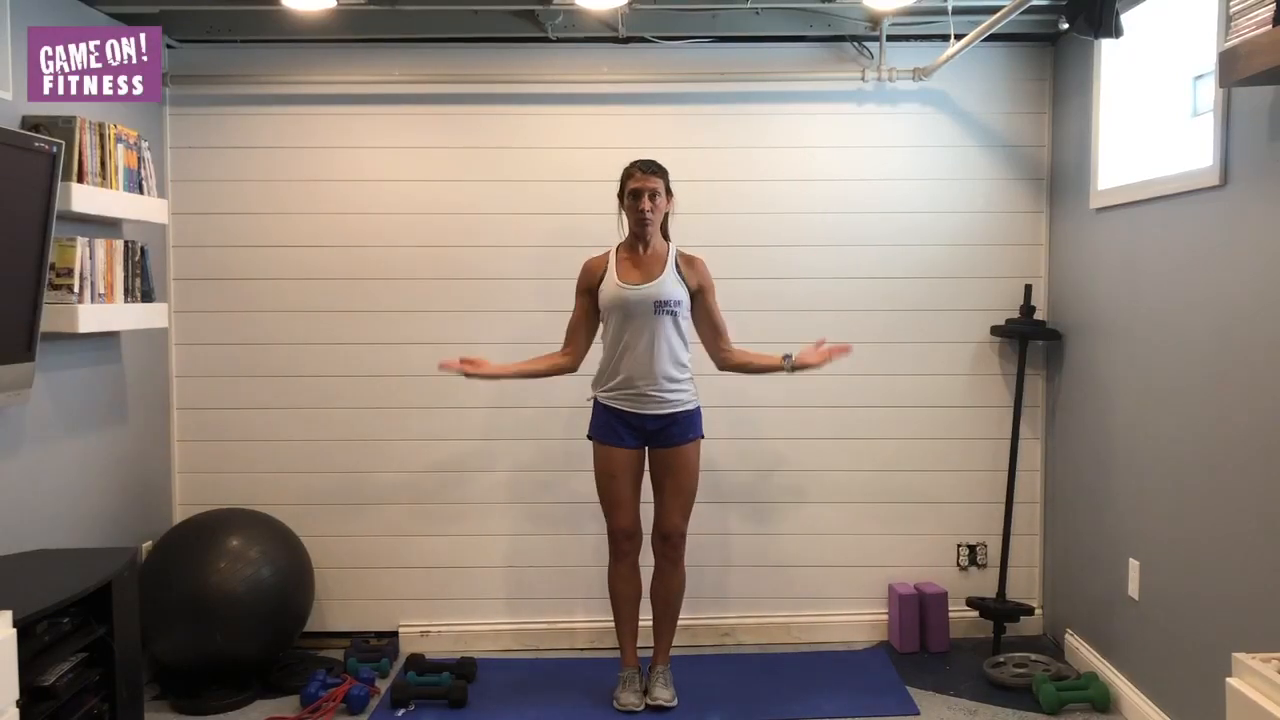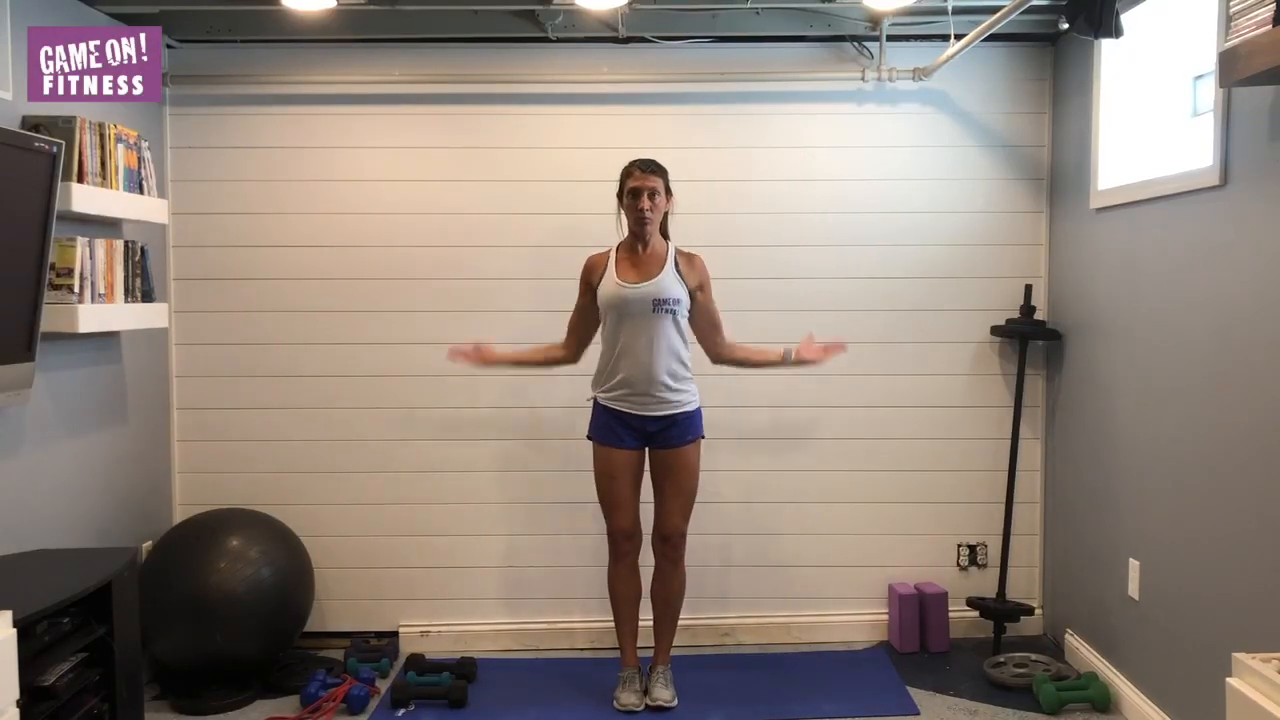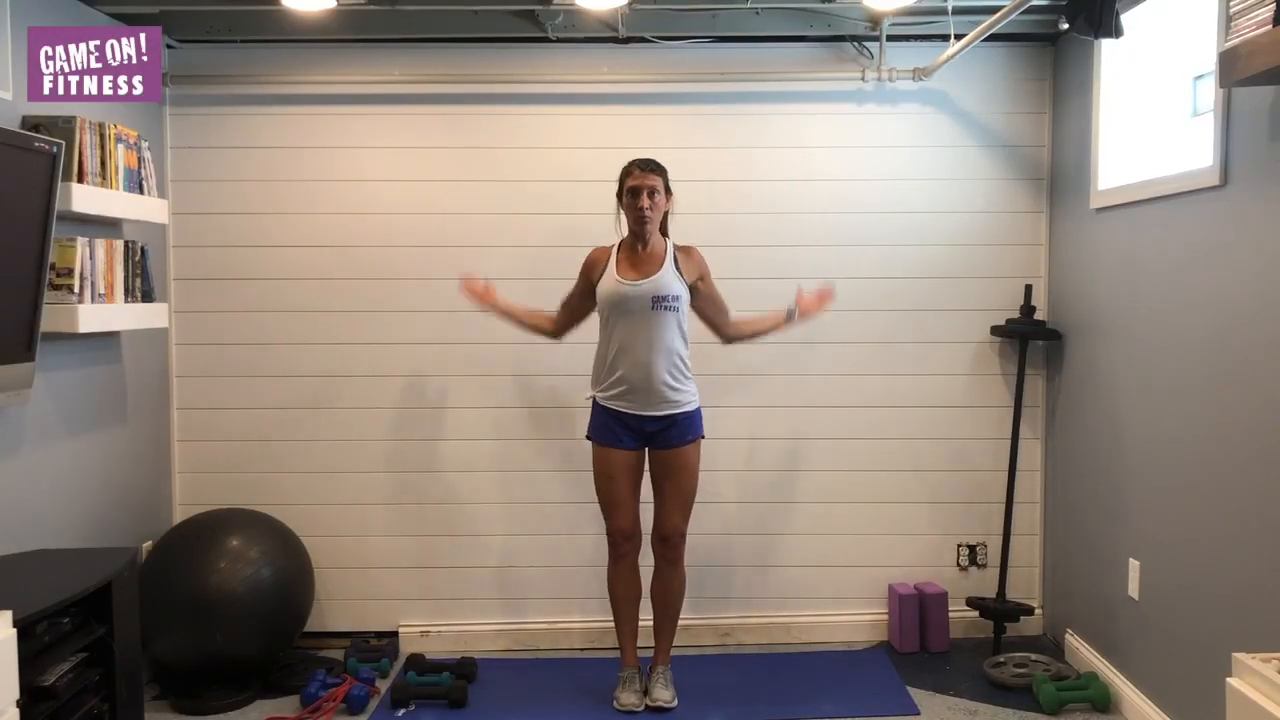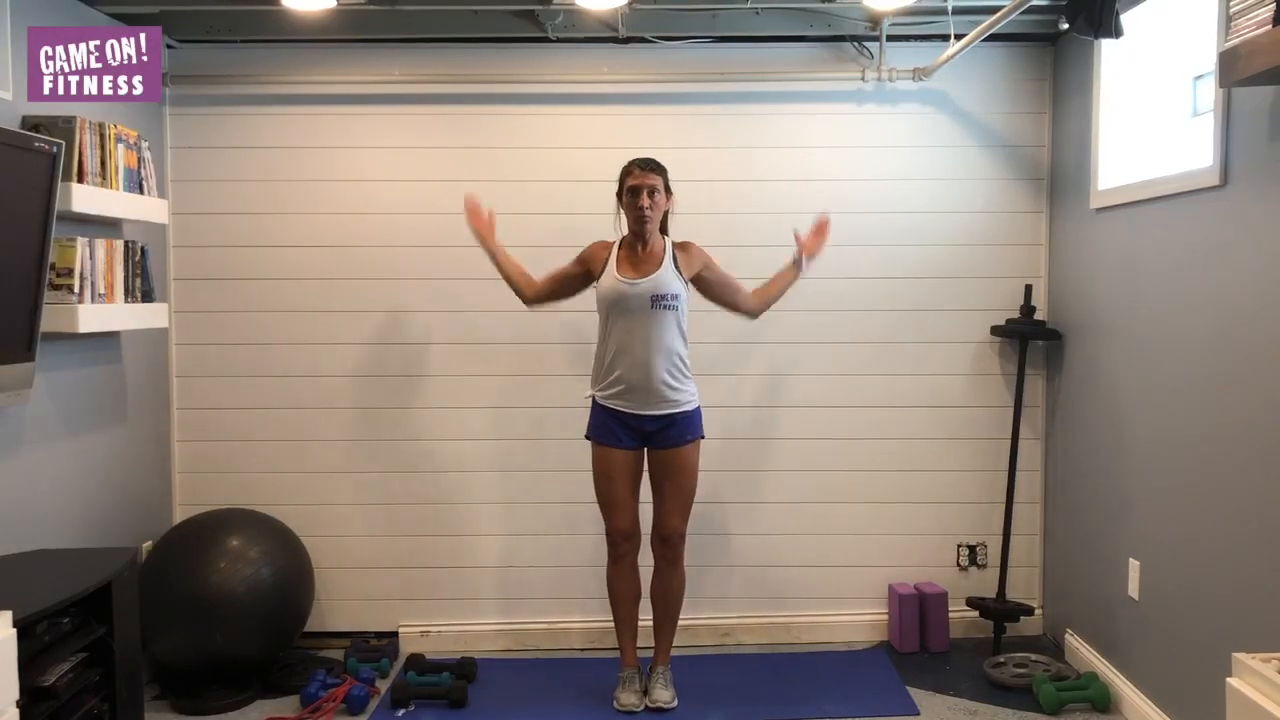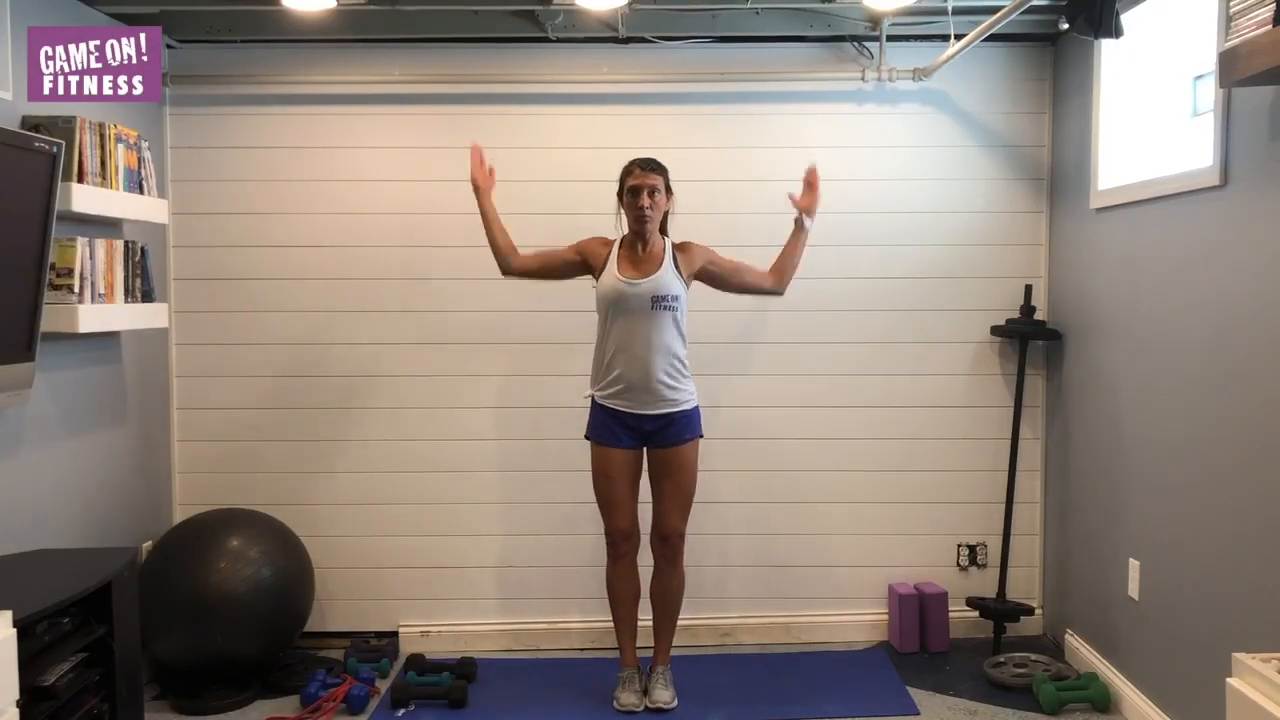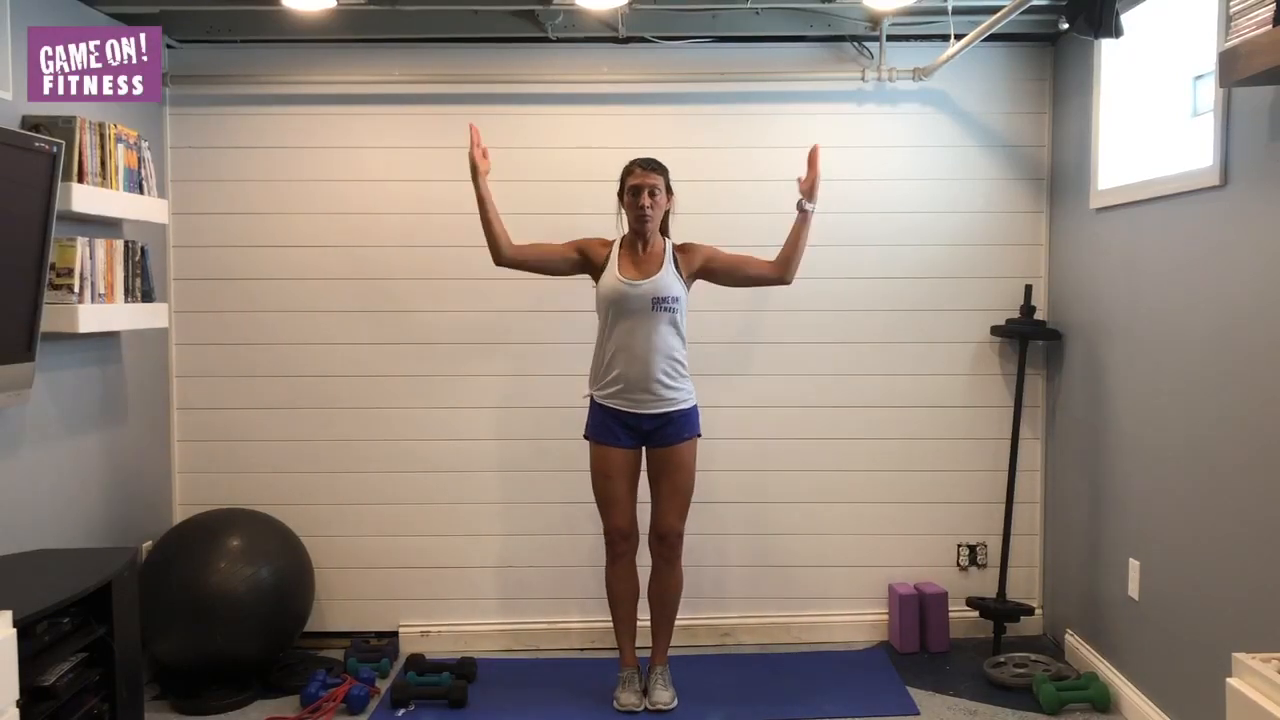
dt=0.1s
person 1, frame 1
left shoulder: (690, 268)
right shoulder: (598, 269)
left elbow: (724, 354)
right elbow: (568, 357)
left wrist: (791, 359)
right wrist: (497, 369)
left hip: (677, 416)
right hip: (616, 416)
left knee: (670, 540)
right knee: (623, 540)
left ankle: (662, 665)
right ankle: (628, 667)
person 1, frame 2
left shoulder: (690, 266)
right shoulder: (598, 267)
left elbow: (719, 348)
right elbow: (570, 349)
left wrist: (790, 355)
right wrist: (499, 356)
left hip: (677, 416)
right hip: (616, 416)
left knee: (671, 541)
right knee: (623, 541)
left ankle: (662, 665)
right ankle: (628, 667)
person 1, frame 3
left shoulder: (688, 261)
right shoulder: (600, 261)
left elbow: (729, 329)
right elbow: (557, 324)
left wrist: (791, 313)
right wrist: (499, 305)
left hip: (677, 415)
right hip: (615, 416)
left knee: (670, 541)
right knee: (622, 540)
left ankle: (662, 667)
right ankle: (629, 667)
person 1, frame 4
left shoulder: (688, 257)
right shoulder: (598, 256)
left elbow: (750, 304)
right elbow: (534, 293)
left wrist: (800, 260)
right wrist: (491, 244)
left hip: (676, 415)
right hip: (614, 415)
left knee: (670, 541)
right knee: (621, 540)
left ankle: (662, 666)
right ankle: (628, 667)
person 1, frame 5
left shoulder: (690, 257)
right shoulder: (596, 254)
left elbow: (774, 281)
right elbow: (513, 264)
left wrist: (803, 221)
right wrist: (485, 198)
left hip: (675, 414)
right hip: (613, 415)
left knee: (669, 542)
right knee: (621, 541)
left ankle: (661, 667)
right ankle: (628, 668)
person 1, frame 6
left shoulder: (689, 257)
right shoulder: (596, 254)
left elbow: (780, 272)
right elbow: (507, 254)
left wrist: (805, 206)
right wrist: (482, 182)
left hip: (673, 414)
right hip: (612, 414)
left knee: (668, 541)
right knee: (619, 540)
left ankle: (661, 665)
right ankle: (627, 666)
